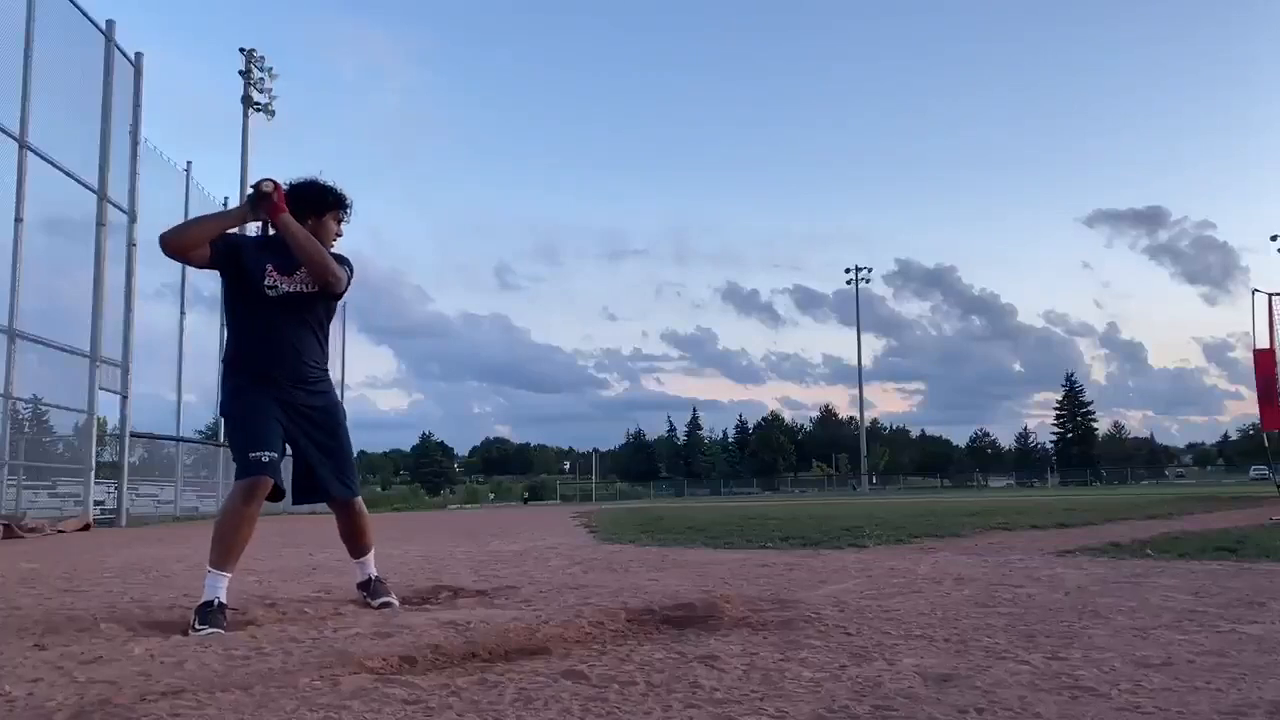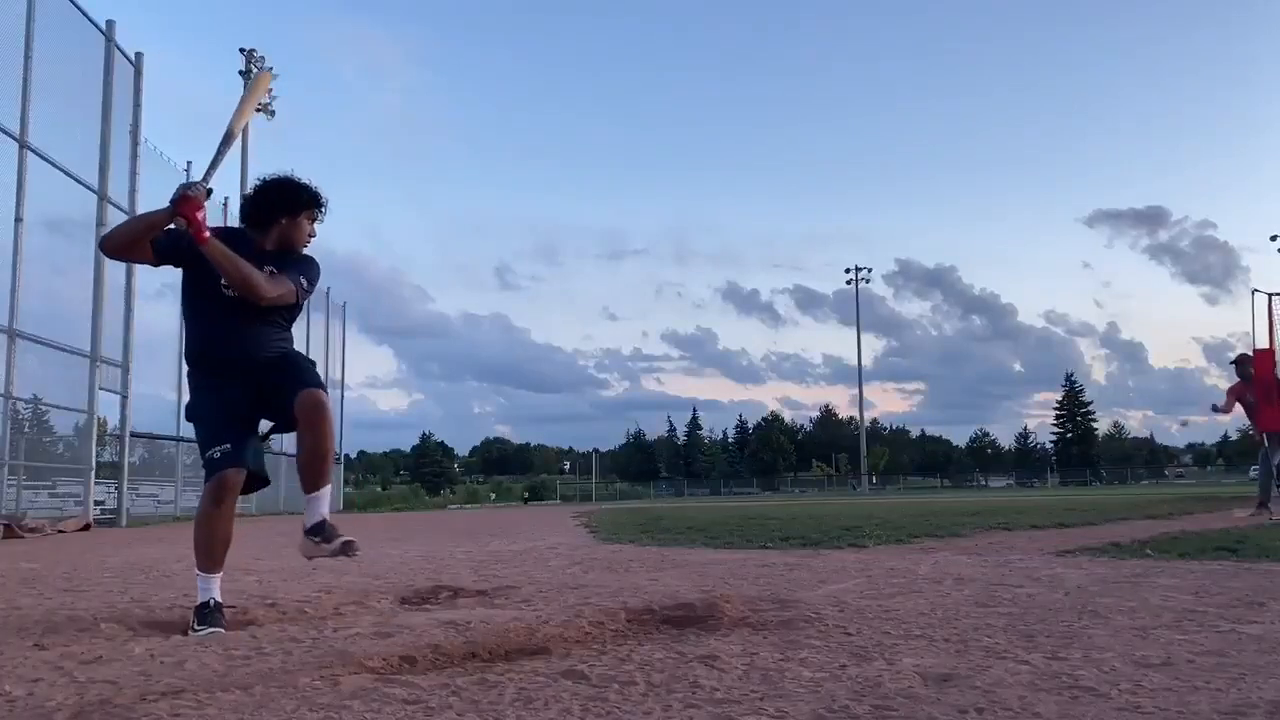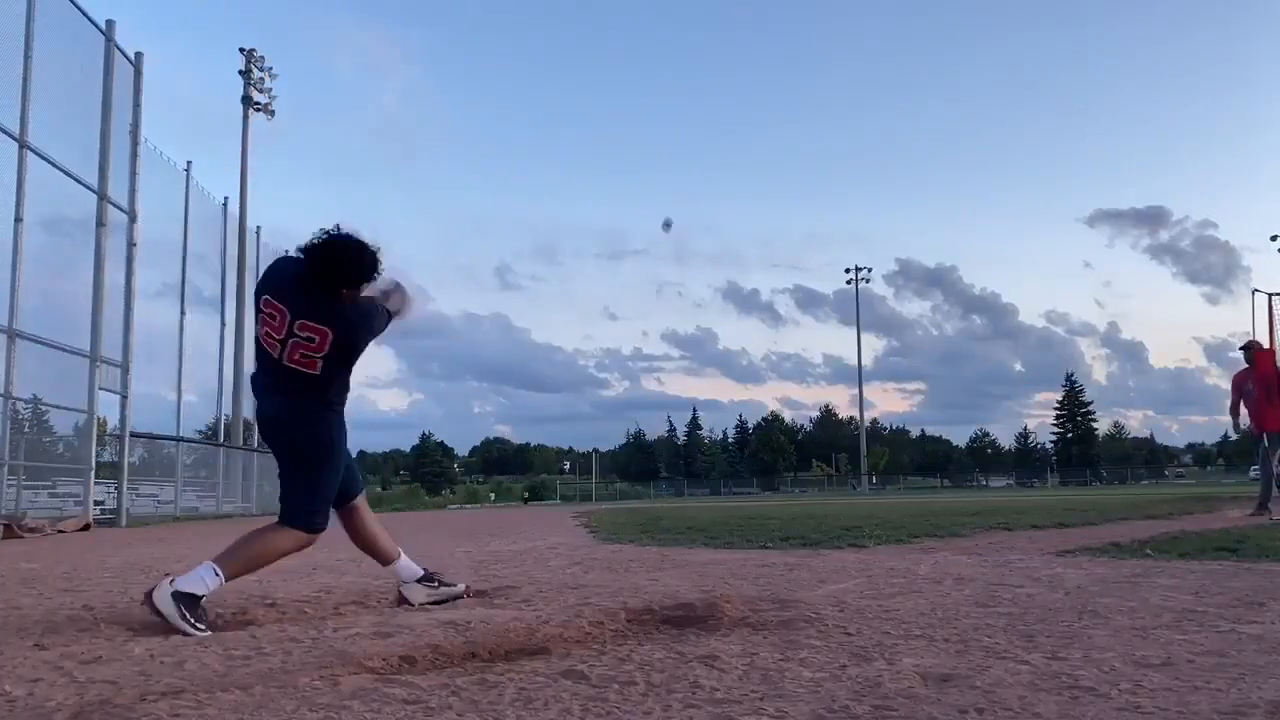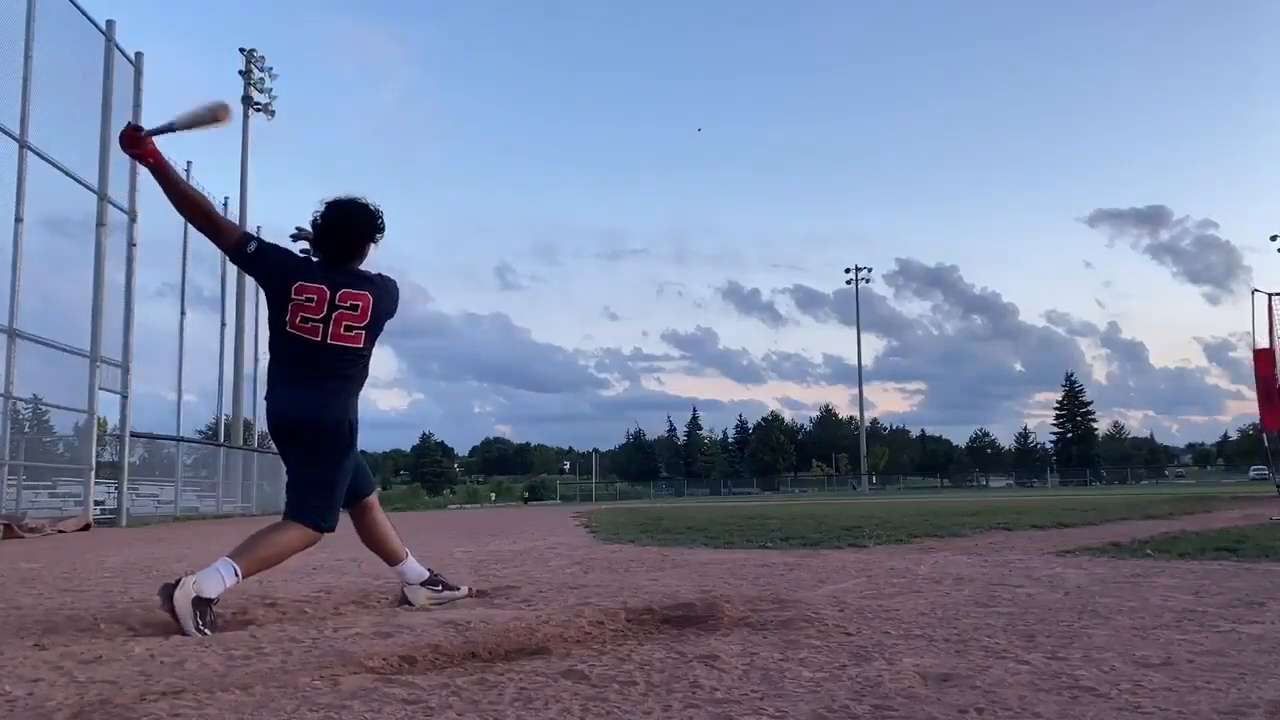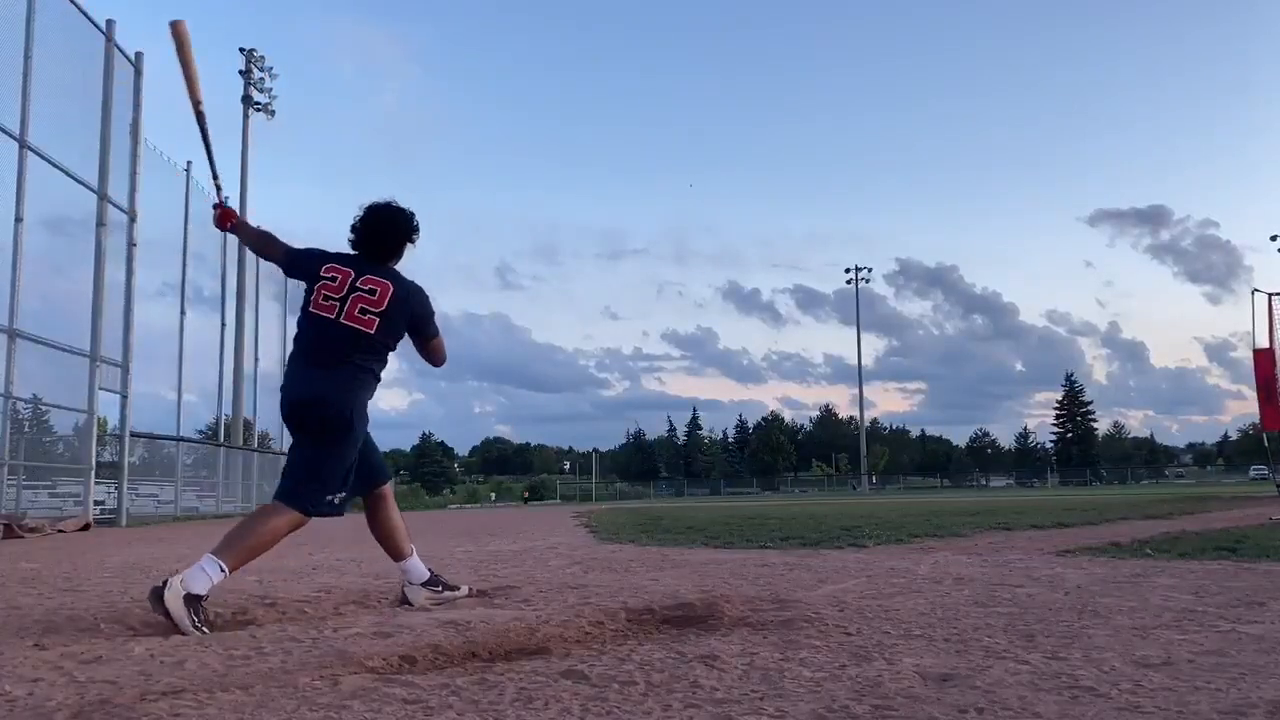
dt=0.7s
person 1, frame 1
left shoulder: (337, 266)
right shoulder: (244, 251)
left elbow: (328, 276)
right elbow: (173, 244)
left wrist: (279, 214)
right wrist: (245, 212)
left hip: (313, 392)
right hip: (252, 390)
left knee: (346, 494)
right knee: (256, 481)
left ankle: (367, 578)
right ankle: (212, 599)
person 1, frame 2
left shoulder: (304, 267)
right shoulder: (201, 242)
left elbow: (264, 293)
right elbow: (113, 246)
left wrist: (201, 234)
right wrist: (173, 212)
left hip: (275, 369)
right hip: (217, 382)
left knee: (314, 402)
right knee: (226, 480)
left ankle: (317, 524)
right ankle: (208, 600)
person 1, frame 3
left shoulder: (282, 273)
right shoulder: (361, 317)
right elbow: (391, 305)
right wrist: (395, 297)
left hip: (274, 412)
right hip: (314, 425)
left knee: (351, 498)
right knee: (301, 526)
left ankle: (414, 579)
right ankle: (184, 587)
person 1, frame 4
left shoulder: (286, 270)
right shoulder: (384, 291)
left elbow: (211, 221)
left wrist: (152, 160)
right wrist: (342, 251)
left hip: (285, 413)
right hip: (331, 420)
left knee: (363, 499)
right knee: (307, 522)
left ankle: (419, 581)
right ankle: (201, 586)
person 1, frame 5
left shoulder: (327, 265)
right shoulder: (410, 294)
left elbow: (274, 249)
right elbow: (437, 356)
left wrist: (235, 222)
left hip: (300, 394)
right hip: (337, 404)
left knee: (378, 486)
right knee: (294, 507)
left ankle: (419, 581)
right ankle: (192, 583)
